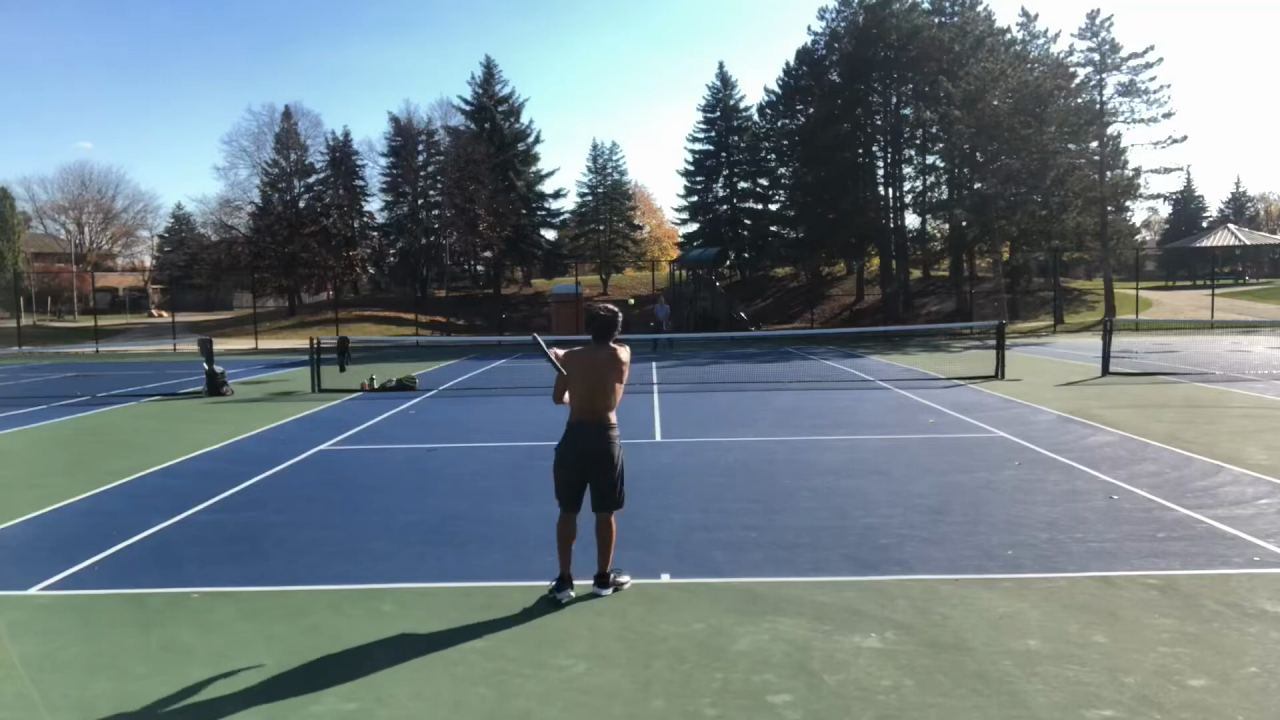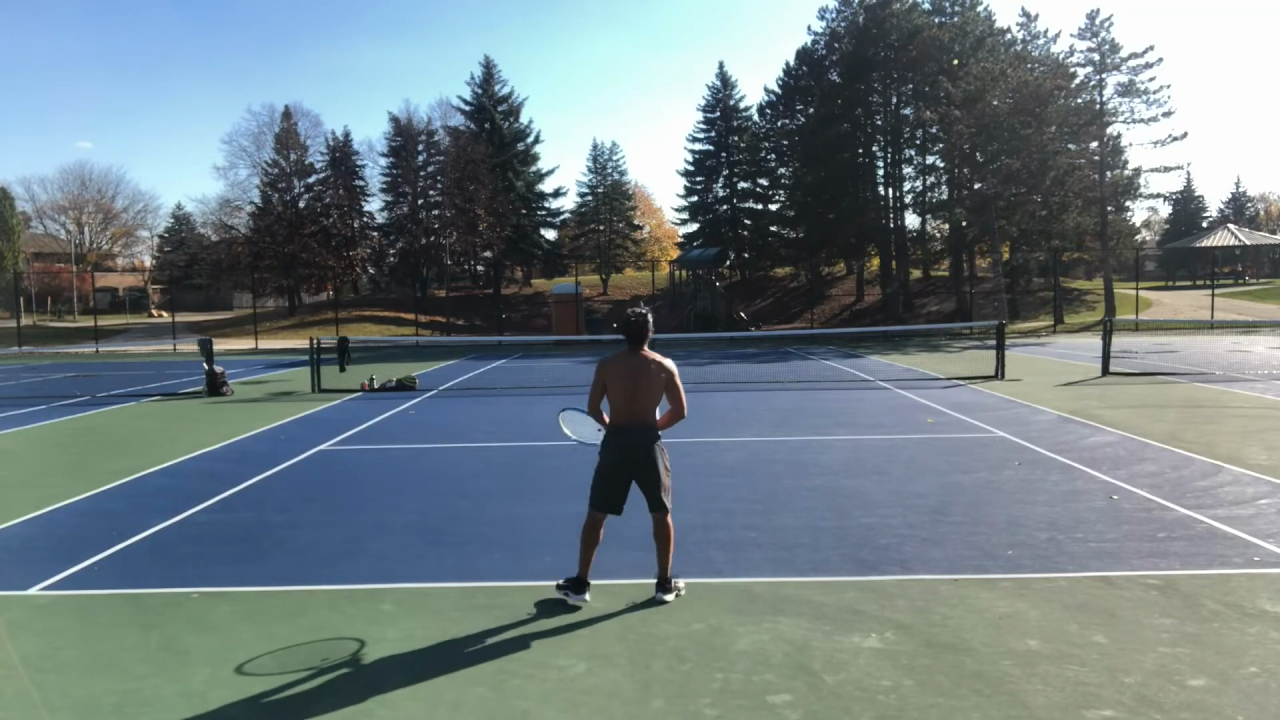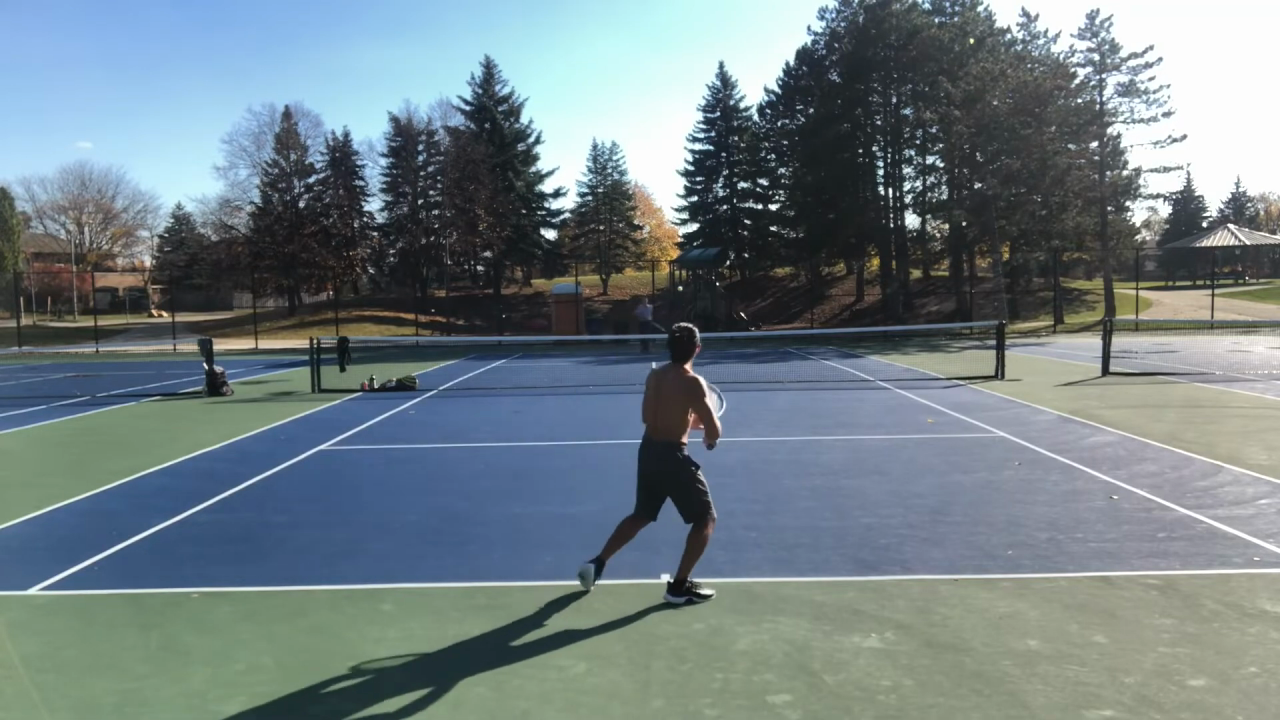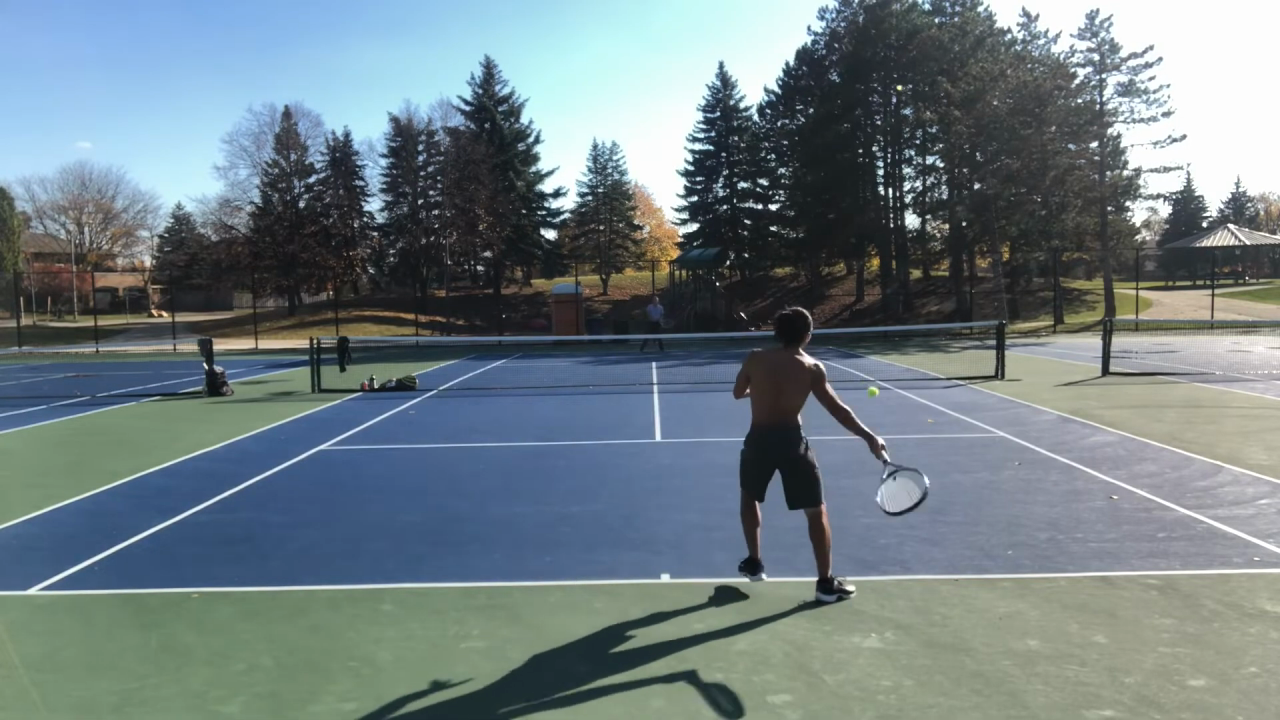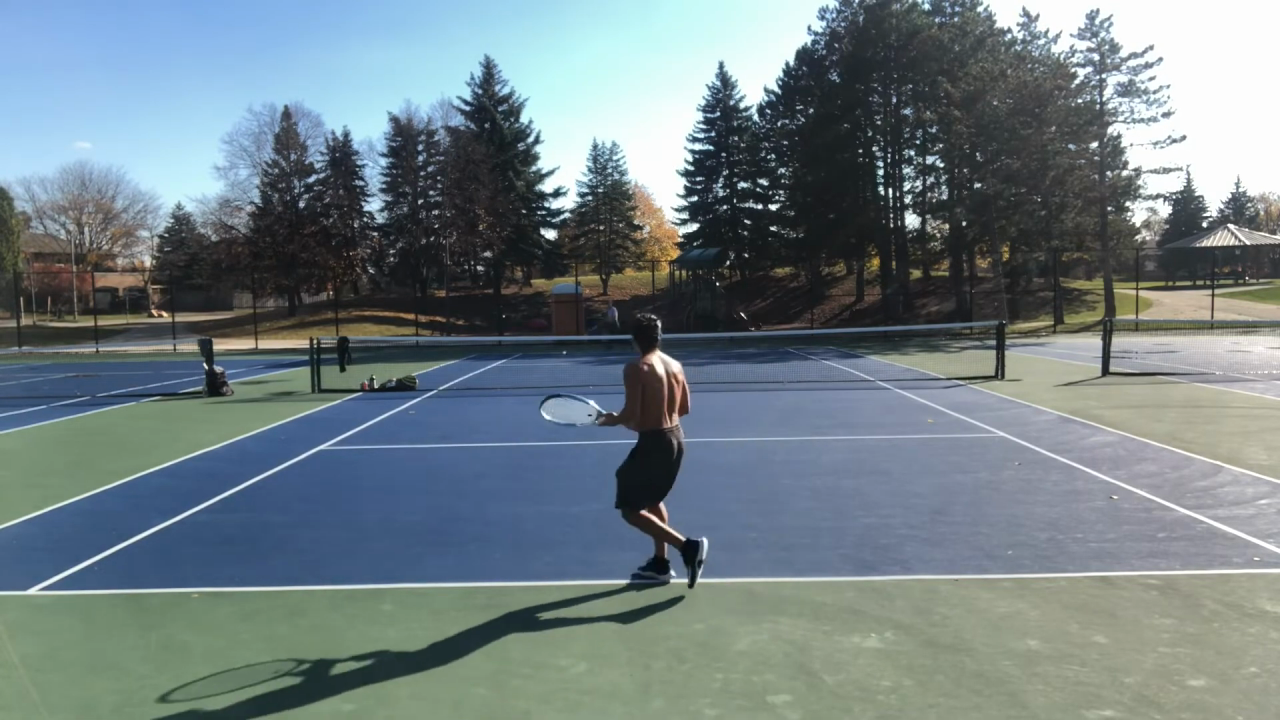
dt=1s
person 1, frame 1
left shoulder: (572, 357)
right shoulder: (623, 355)
left elbow: (558, 398)
left hip: (575, 436)
right hip: (606, 437)
left knee: (568, 512)
right knee: (606, 513)
left ankle: (564, 581)
right ankle: (603, 578)
person 1, frame 2
left shoulder: (607, 365)
right shoulder: (665, 366)
left elbow: (593, 409)
right elbow: (680, 411)
left hip: (616, 442)
right hip: (648, 443)
left knee: (596, 515)
right knee: (662, 514)
left ankle: (580, 582)
right ankle: (665, 583)
person 1, frame 3
left shoulder: (655, 375)
right shoulder: (693, 382)
right elbow: (714, 430)
right wrist: (710, 439)
left hip: (648, 452)
right hip: (671, 458)
left knee: (641, 516)
right knee: (706, 519)
left ankle: (596, 563)
right ankle: (680, 586)
person 1, frame 4
left shoulder: (755, 359)
right shoulder: (813, 368)
left elbow: (738, 393)
right elbow: (837, 409)
right wrist: (870, 438)
left hip: (759, 440)
right hip: (791, 440)
left knee: (749, 498)
right knee: (816, 511)
left ankle: (754, 562)
right ankle: (825, 583)
person 1, frame 5
left shoulder: (635, 369)
right shoulder: (676, 366)
left elbow: (631, 414)
left wrist: (613, 420)
left hip: (653, 443)
right hip: (675, 439)
left knee: (632, 511)
right knee: (653, 501)
left ankle: (689, 546)
right ankle: (660, 563)
